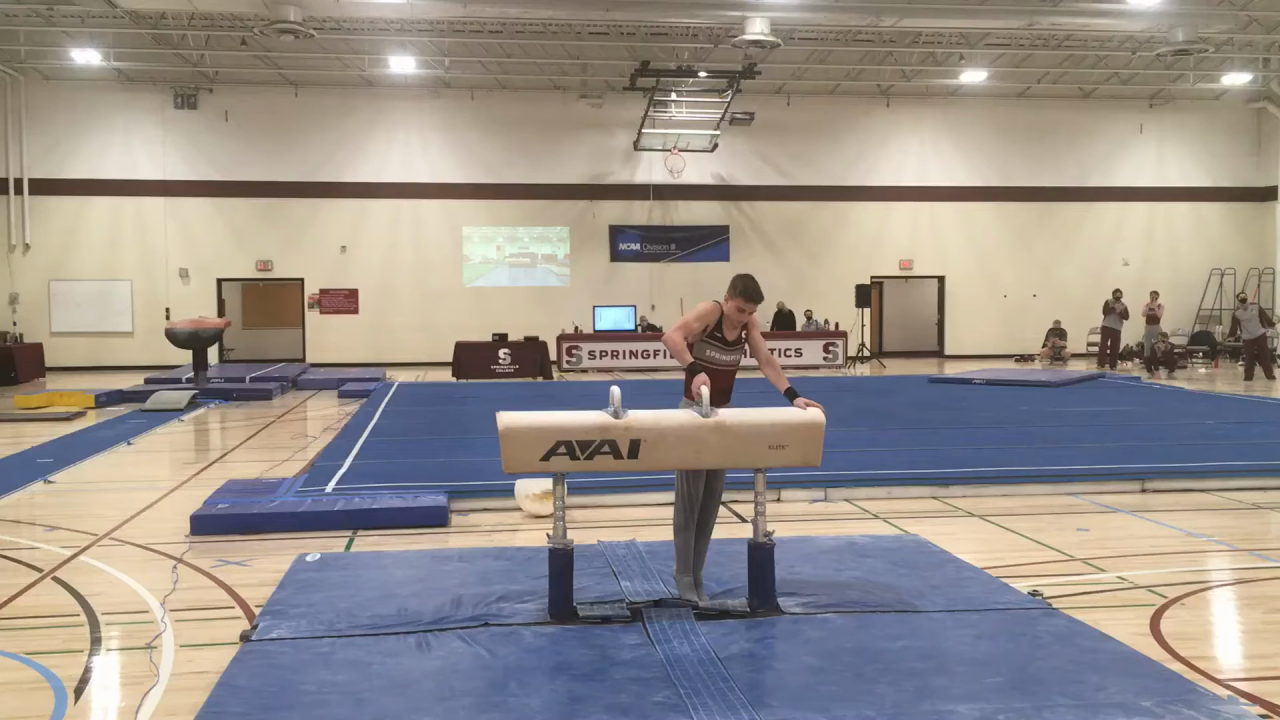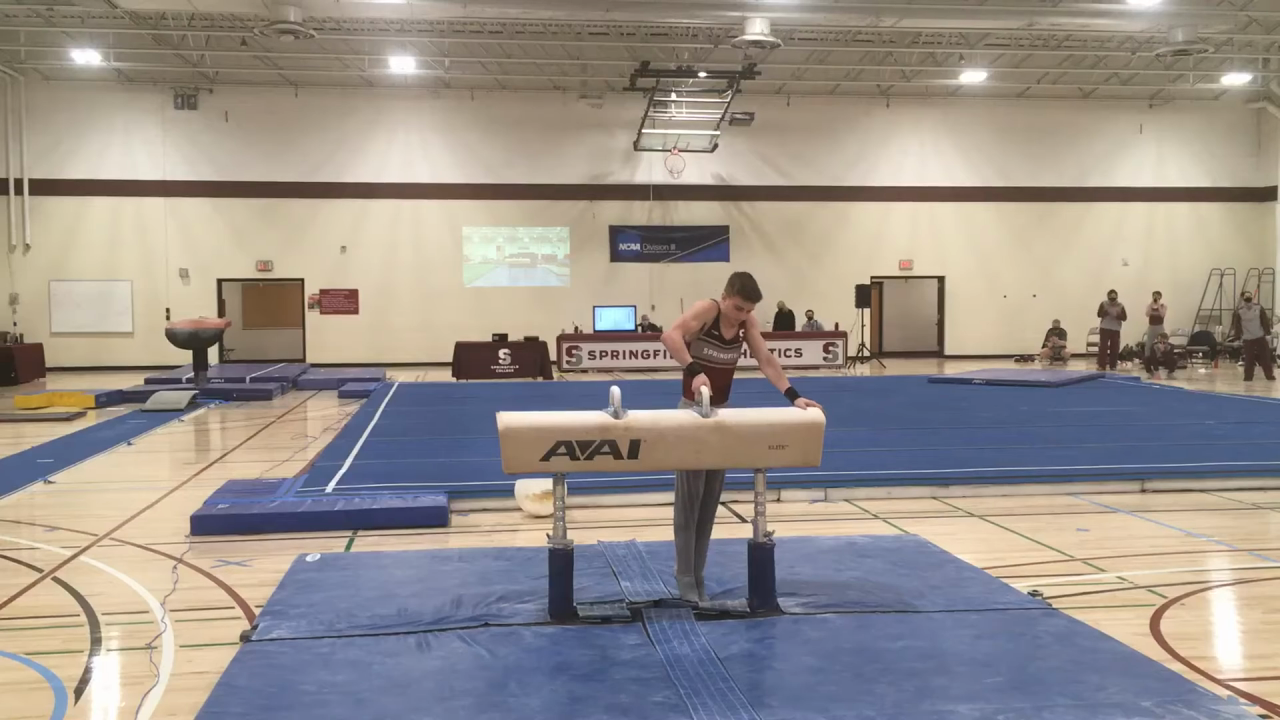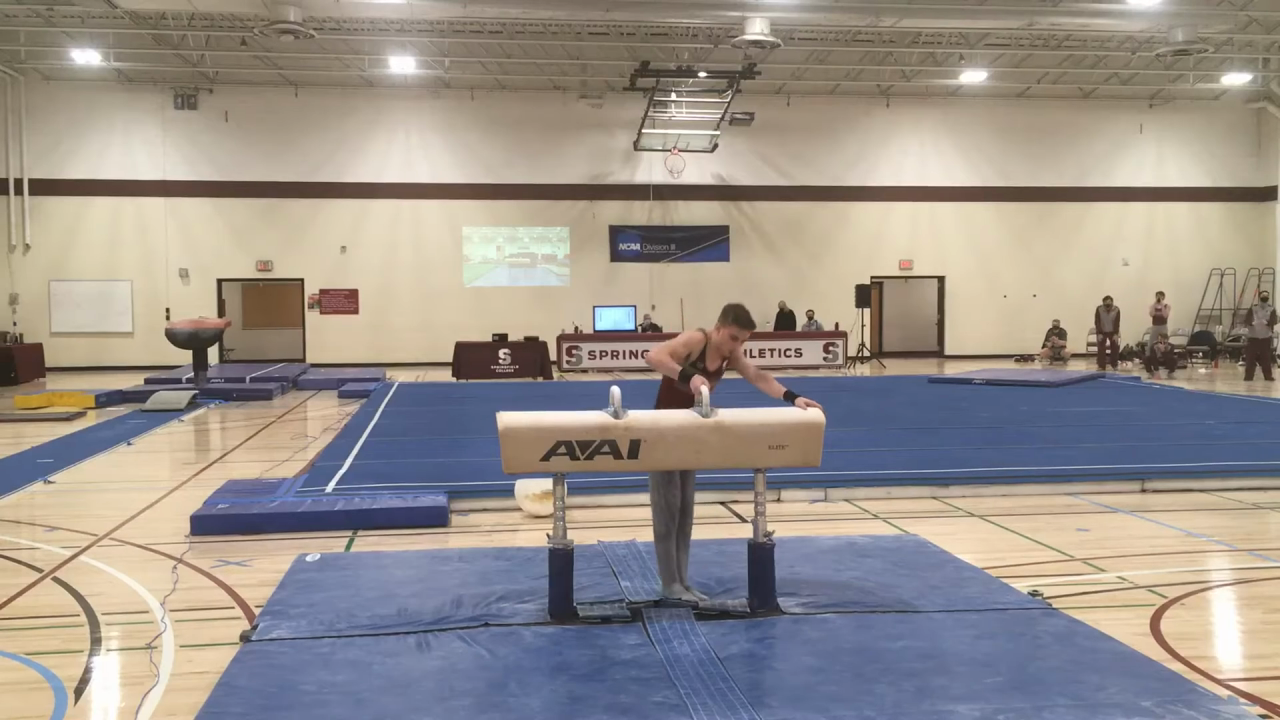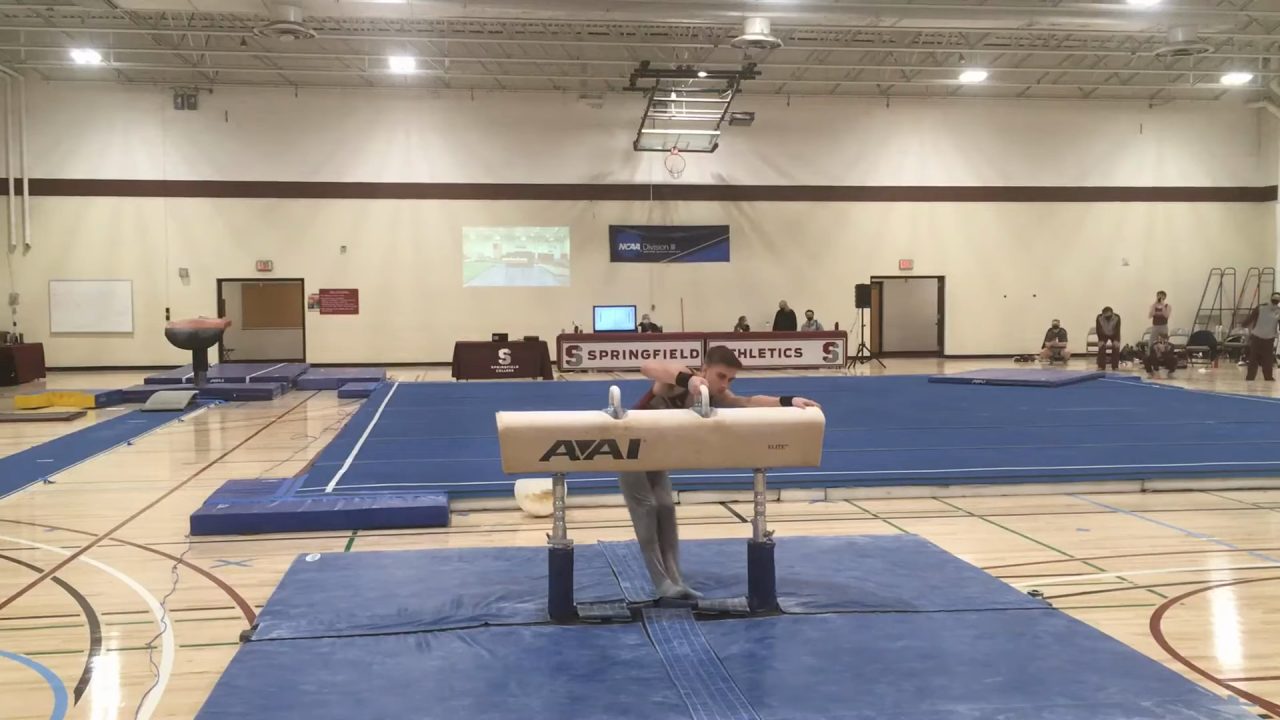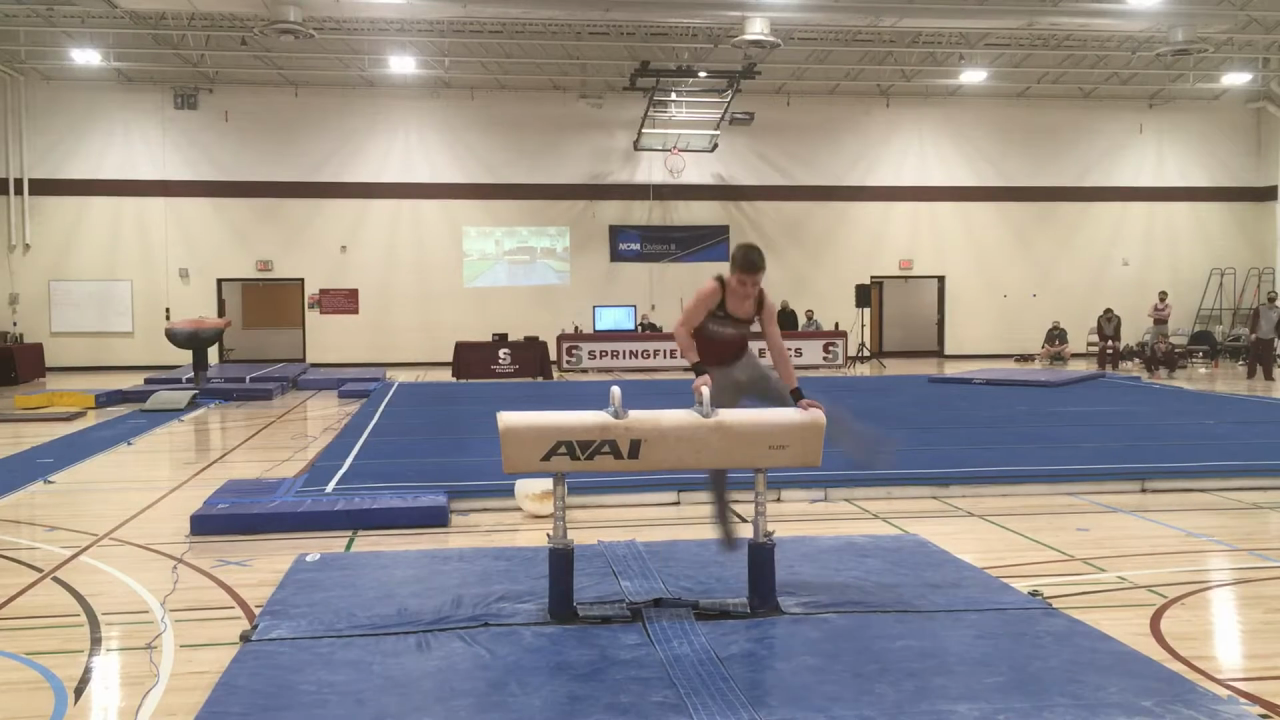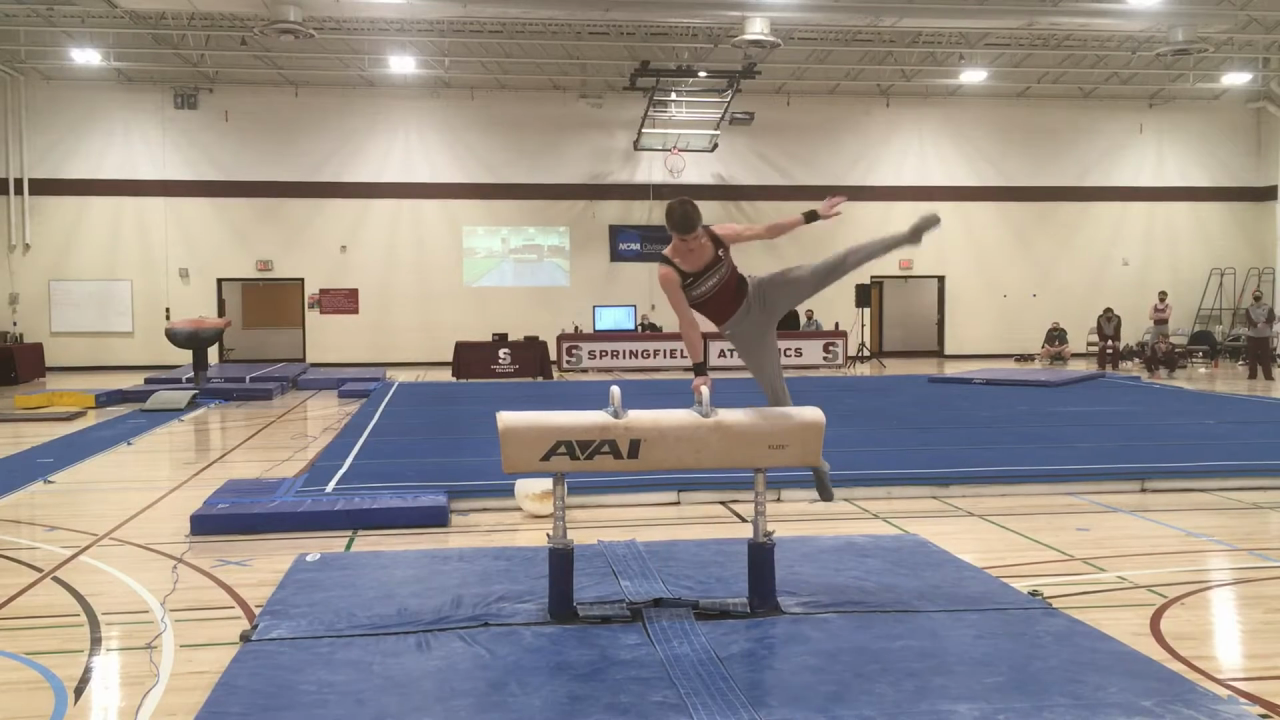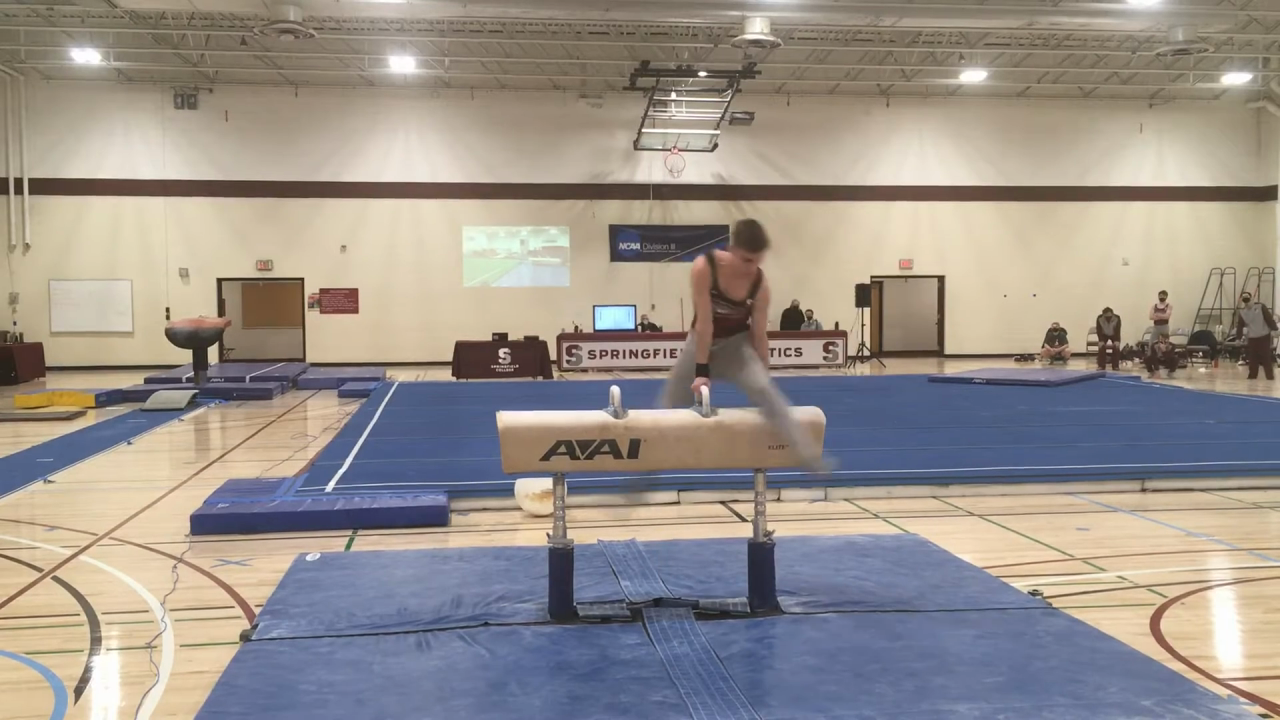
dt=0.4s
person 1, frame 1
left shoulder: (749, 324)
right shoulder: (709, 311)
left elbow: (766, 362)
right elbow: (671, 336)
left wrist: (793, 396)
right wrist: (695, 371)
right hip: (695, 411)
left knee: (711, 500)
right knee: (690, 497)
left ankle: (696, 576)
right ankle: (684, 577)
person 1, frame 2
left shoulder: (747, 322)
right shoulder: (706, 310)
left elbow: (766, 360)
right elbow: (670, 335)
left wrist: (792, 395)
right wrist: (693, 371)
left hip: (721, 411)
right hip: (693, 410)
left knee: (710, 499)
right knee: (690, 497)
left ankle: (697, 577)
right ankle: (685, 577)
person 1, frame 3
left shoulder: (731, 355)
right shoulder: (696, 341)
left elbow: (758, 376)
right elbow: (653, 357)
left wrist: (792, 397)
right wrist: (687, 376)
left knee: (684, 504)
right knee: (667, 503)
left ankle: (681, 580)
right ankle: (671, 584)
person 1, frame 4
left shoulder: (715, 394)
right shoulder: (682, 375)
left elbow: (749, 401)
right elbow: (648, 367)
left wrist: (788, 401)
right wrist: (687, 380)
left knee: (665, 507)
right knee: (645, 507)
left ankle: (673, 581)
right ankle: (663, 583)
person 1, frame 5
left shoulder: (762, 301)
right shoulder: (709, 291)
left elbow: (778, 350)
right elbow: (682, 330)
left wrist: (797, 396)
right wrist: (698, 372)
left hip: (746, 366)
right hip: (715, 377)
right ankle: (722, 517)
person 1, frame 6
left shoulder: (717, 235)
right shoulder: (667, 271)
left elbow: (765, 231)
right elbow: (688, 323)
left wrist: (813, 215)
right wrist: (699, 371)
left hip: (760, 295)
right hip: (741, 326)
left knee: (836, 265)
right knee: (778, 398)
left ankle: (907, 236)
right ankle: (815, 464)
person 1, frame 7
left shoulder: (760, 283)
right shoulder: (703, 268)
left elbow: (759, 334)
right elbow: (703, 323)
left wrist: (766, 386)
right wrist: (701, 373)
left hip: (736, 345)
right hip: (702, 344)
left knee: (764, 391)
right knee: (666, 412)
left ankle: (809, 455)
